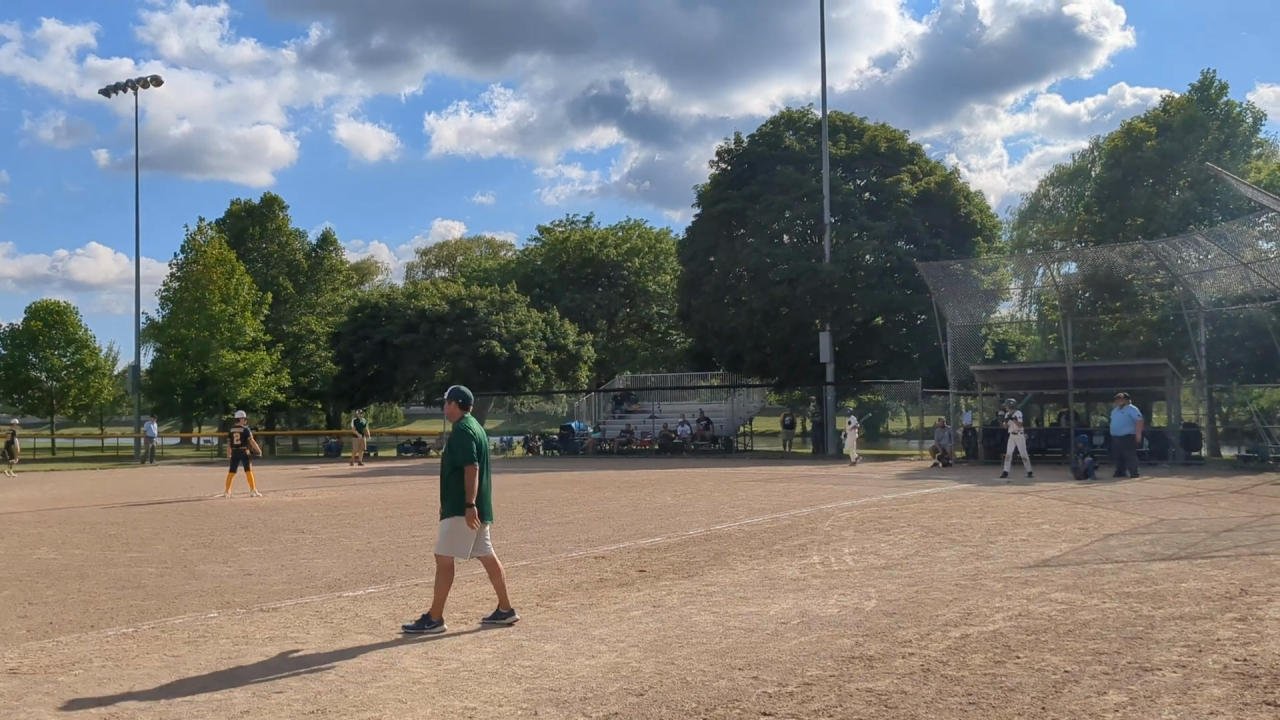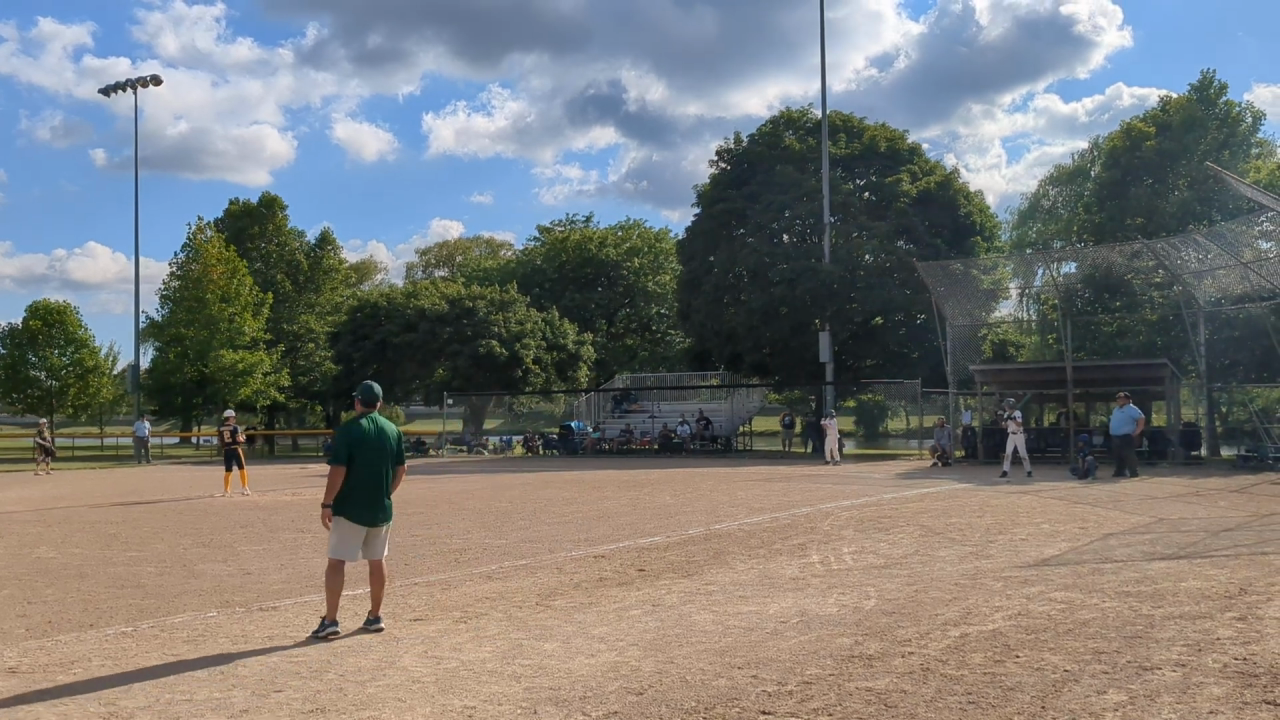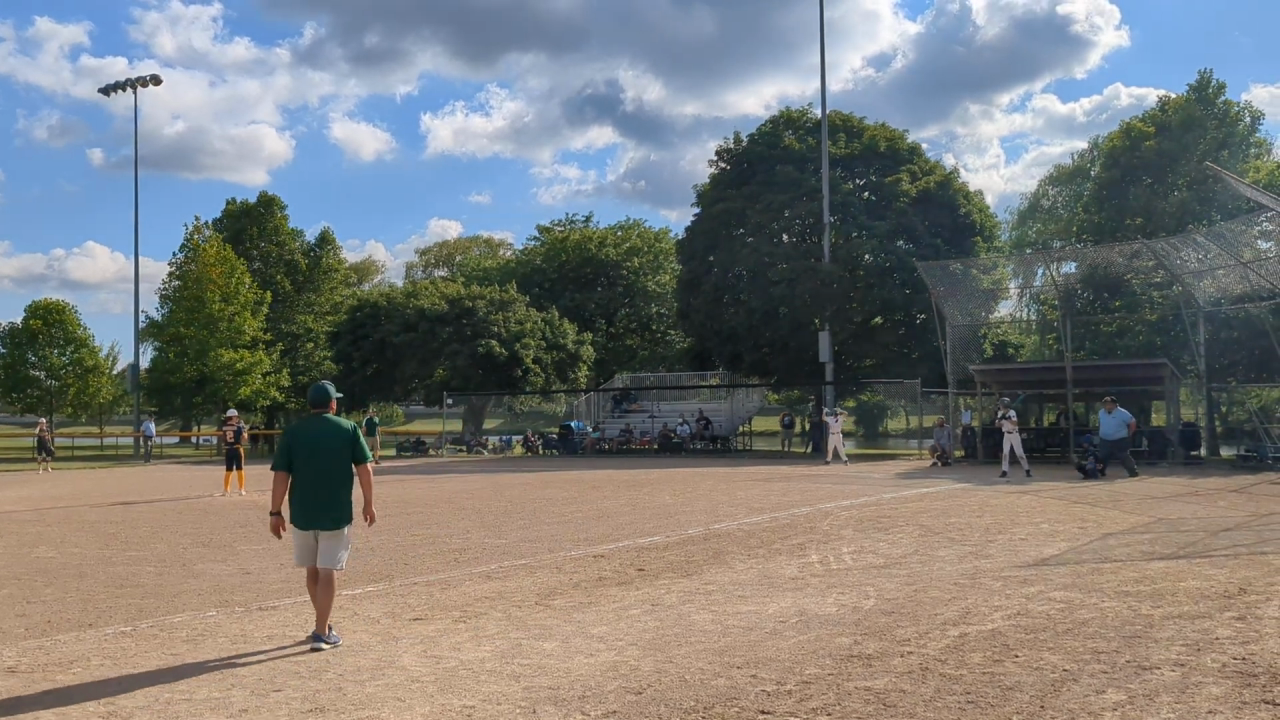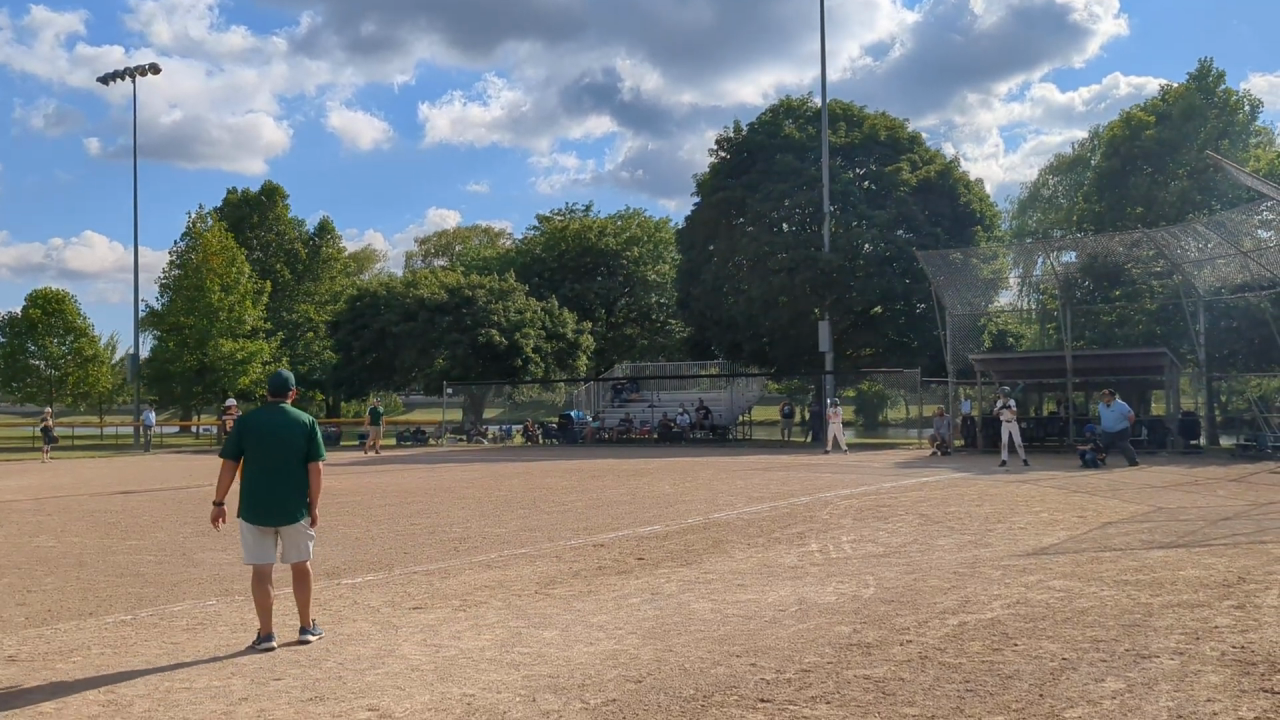
dt=1s
person 1, frame 1
left shoulder: (462, 430)
right shoulder: (474, 427)
left elbow: (472, 470)
left wrist: (469, 505)
left hip: (459, 508)
right hip: (475, 506)
left knee: (444, 558)
right knee: (487, 557)
left ankle: (435, 618)
right ankle: (505, 609)
person 1, frame 2
left shoulder: (348, 429)
right shoulder: (392, 430)
left elbow: (338, 470)
right elbow: (400, 470)
left wrist: (327, 504)
left hip: (350, 508)
right hip: (381, 508)
left knee: (336, 561)
right knee: (376, 561)
left ankle: (330, 621)
right ankle: (375, 616)
person 1, frame 3
left shoulder: (292, 432)
right shoulder: (349, 429)
left elbow: (281, 475)
right elbow: (364, 469)
left wrist: (275, 512)
right wrist: (368, 503)
left hip: (302, 514)
right hip: (337, 514)
left knee: (313, 570)
right knee: (328, 572)
left ankle: (323, 625)
right ankle: (322, 633)
person 1, frame 4
left shoulder: (246, 421)
right shoulder: (306, 422)
left elbow: (229, 464)
right elbow: (316, 469)
left wrist: (218, 503)
right wrist: (313, 506)
left hip: (254, 509)
right hip: (294, 508)
left knee: (261, 570)
right knee: (300, 565)
left ankle: (266, 634)
right ankle: (307, 627)
